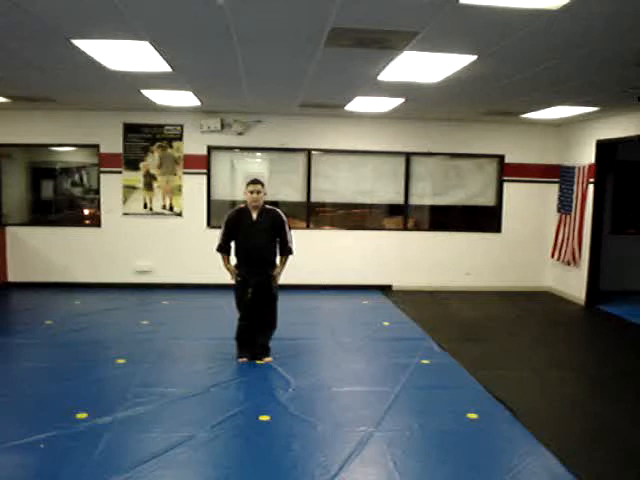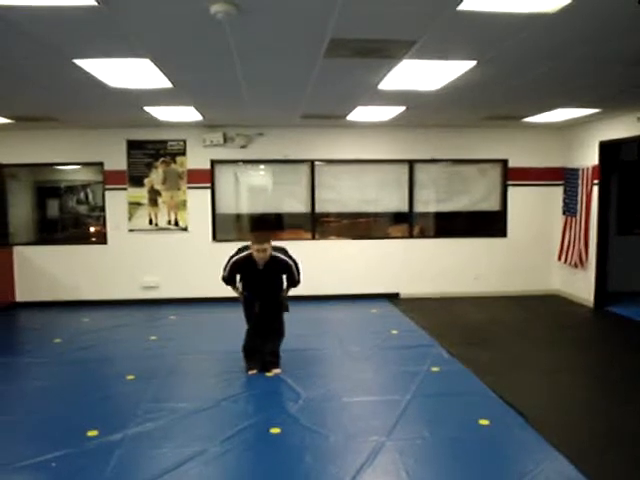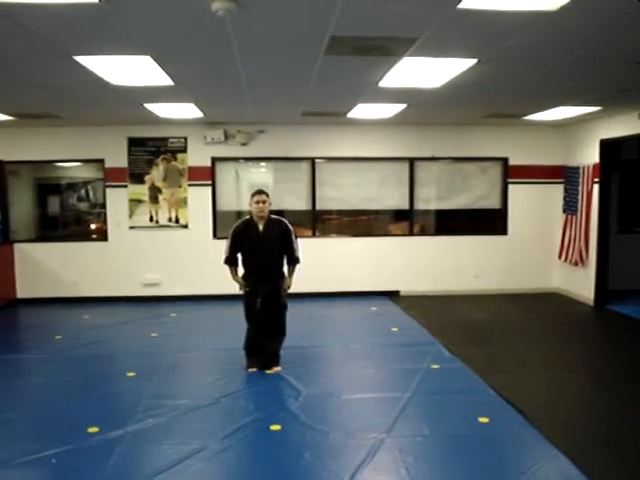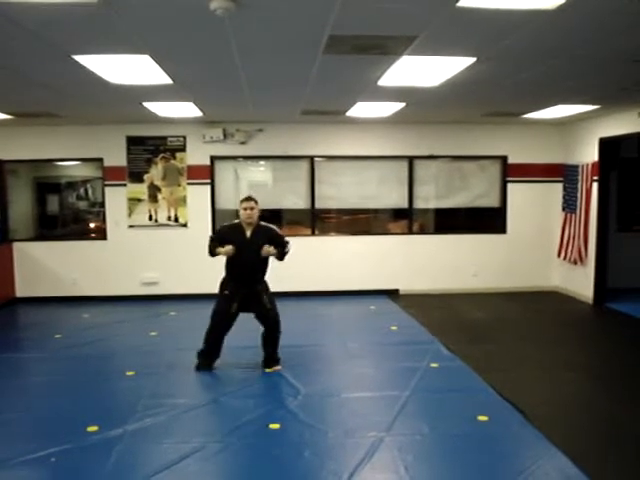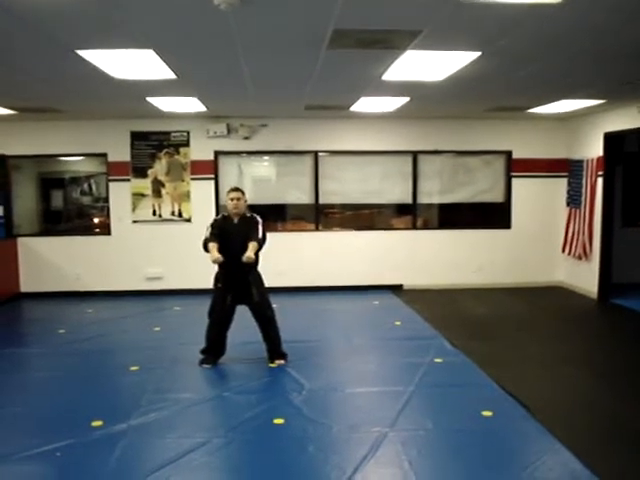
dt=1s
person 1, frame 1
left shoulder: (276, 216)
right shoulder: (235, 216)
left elbow: (286, 244)
right elbow: (224, 243)
left wrist: (279, 269)
right wrist: (228, 267)
left hip: (268, 275)
right hip: (243, 275)
left knee: (267, 315)
right knee: (245, 314)
left ankle: (261, 351)
right ankle: (244, 351)
person 1, frame 2
left shoulder: (283, 259)
right shoulder: (239, 259)
left elbow: (294, 278)
right elbow: (227, 276)
left wrist: (285, 293)
right wrist: (238, 291)
left hip: (273, 295)
right hip: (251, 295)
left knee: (275, 328)
right knee: (254, 327)
left ankle: (271, 363)
right ankle: (252, 363)
person 1, frame 3
left shoulder: (282, 226)
right shoulder: (241, 228)
left elbow: (293, 253)
right elbow: (231, 254)
left wrist: (289, 277)
right wrist: (236, 278)
left hip: (276, 283)
right hip: (252, 284)
left knee: (276, 324)
right knee: (254, 324)
left ankle: (272, 360)
right ankle: (253, 361)
person 1, frame 4
left shoulder: (268, 230)
right shoulder: (227, 230)
left elbow: (285, 245)
right elbow: (213, 244)
left wrist: (274, 252)
right wrist: (221, 250)
left hip: (257, 285)
right hip: (232, 286)
left knee: (272, 321)
right knee: (219, 323)
left ankle: (271, 360)
right ankle: (206, 359)
person 1, frame 5
left shoulder: (254, 221)
right shoulder: (219, 222)
left elbow: (257, 238)
right elbow: (210, 239)
left wrist: (251, 251)
right wrist: (213, 252)
left hip: (250, 276)
right hip: (225, 276)
left knee: (265, 314)
right knee: (218, 316)
left ankle: (276, 353)
right ankle: (212, 354)
